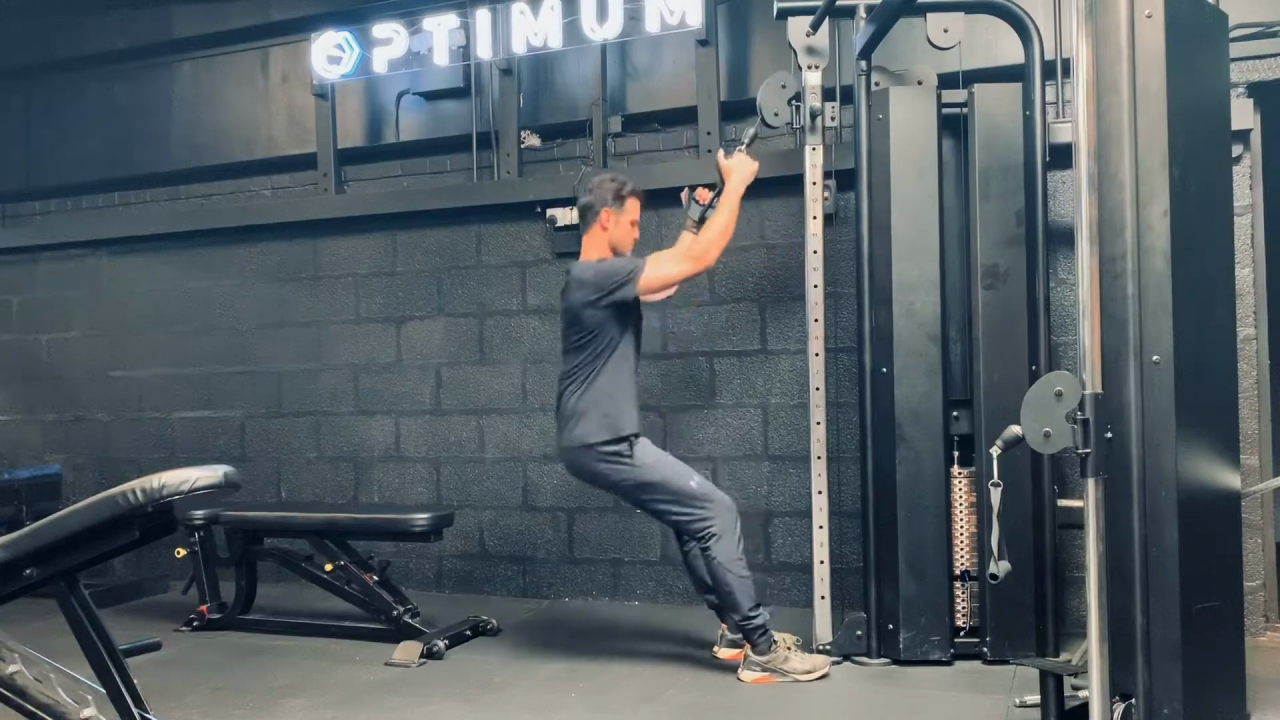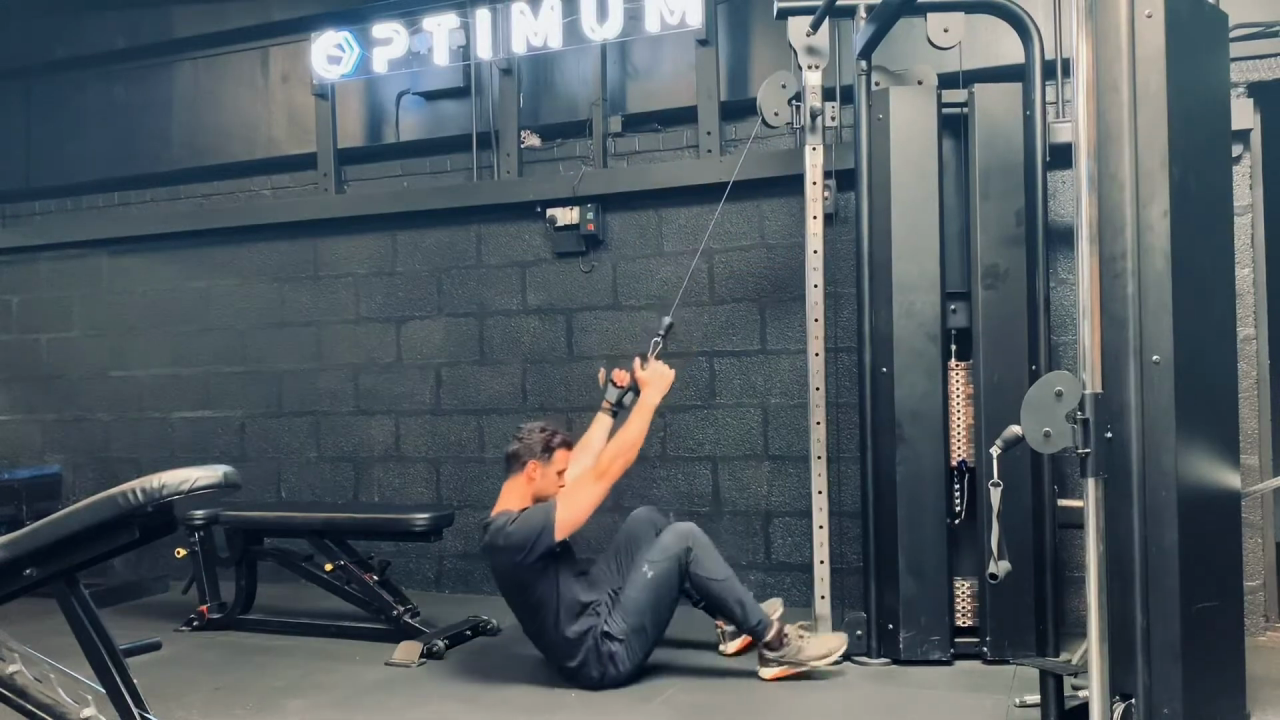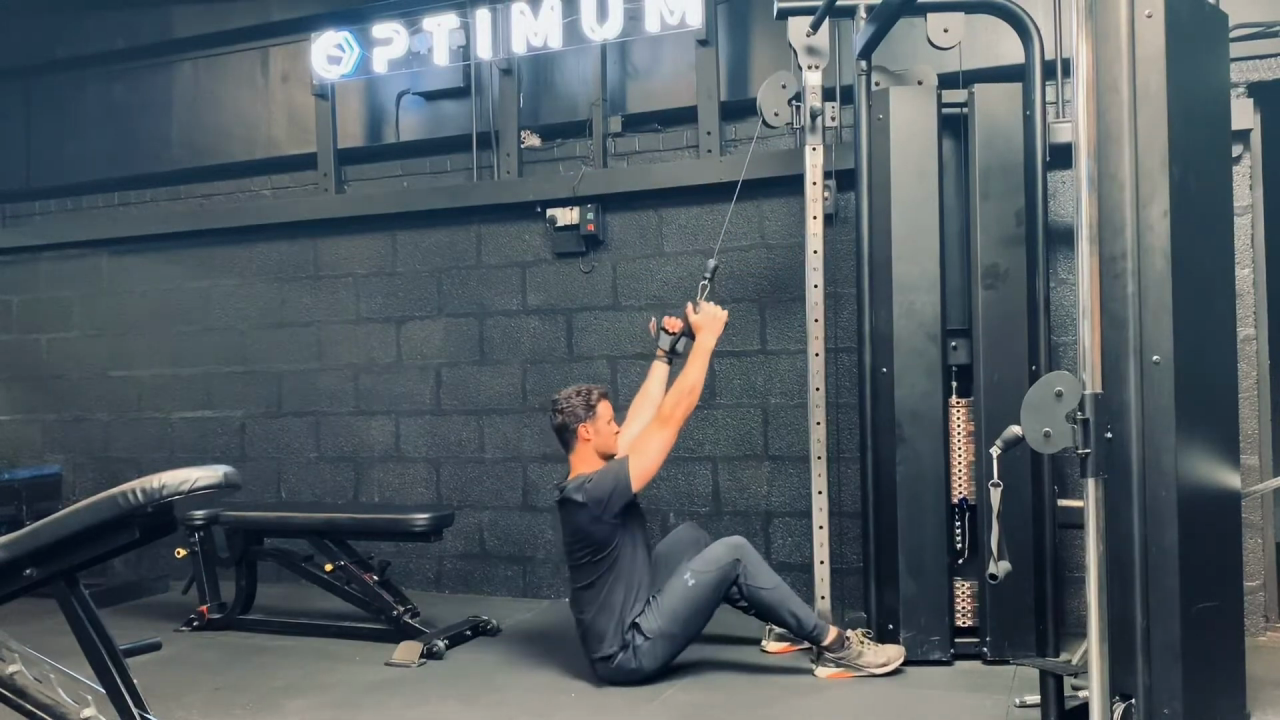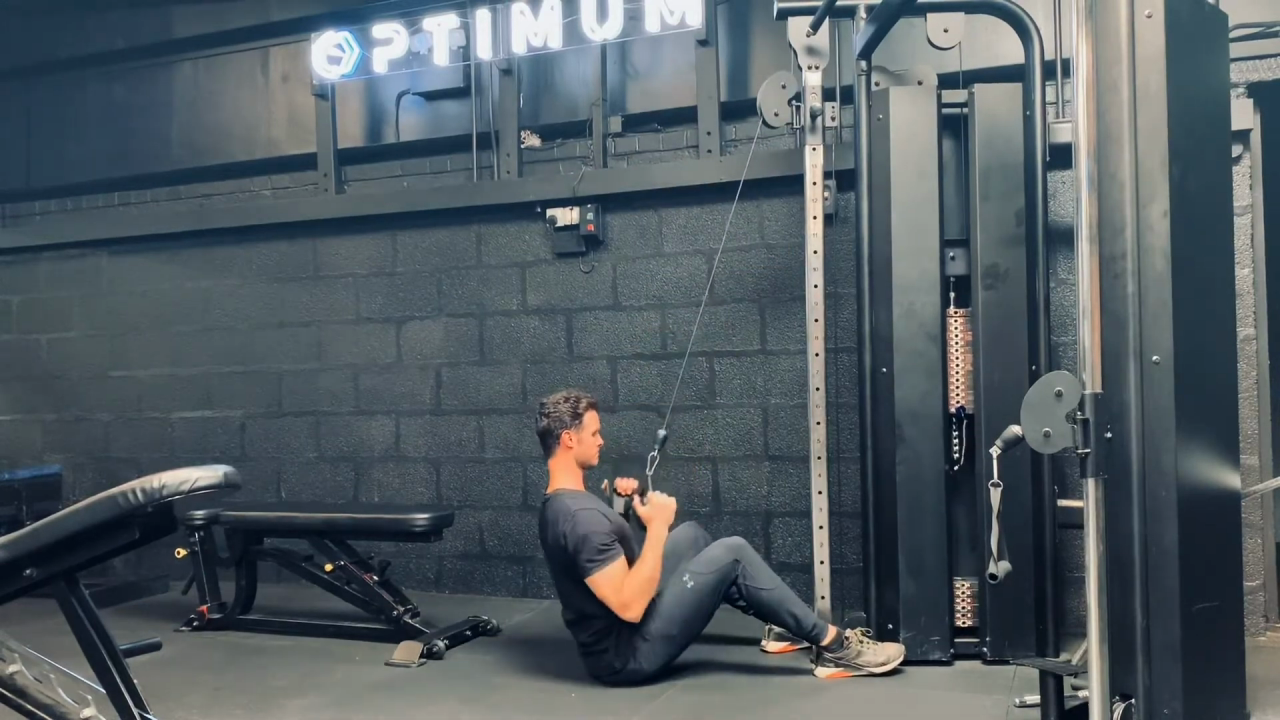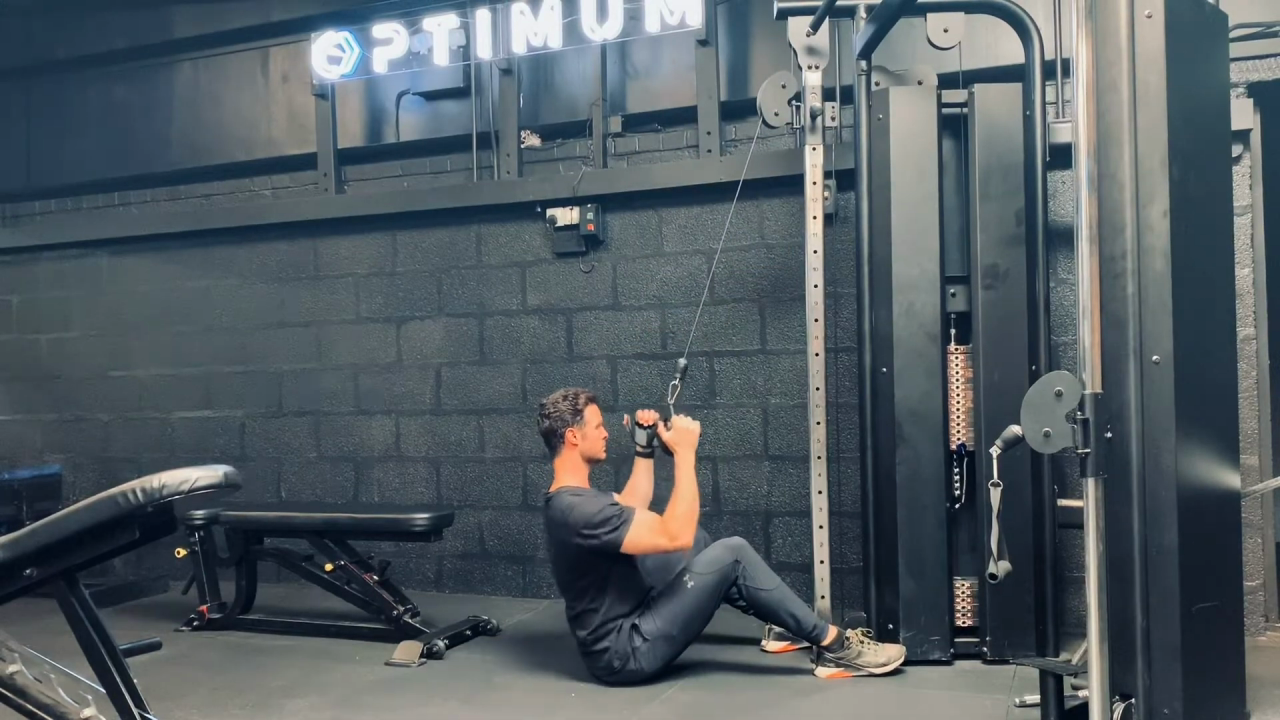
dt=1s
person 1, frame 1
left shoulder: (600, 277)
right shoulder: (595, 276)
left elbow: (668, 278)
right elbow: (698, 260)
left wrist: (694, 219)
right wrist: (735, 183)
left hip: (603, 438)
right hip: (603, 441)
left knee: (694, 518)
right knee: (715, 514)
left ankle: (735, 630)
right ankle: (762, 650)
person 1, frame 2
left shoulder: (517, 516)
right shoulder: (516, 534)
left elbow: (584, 465)
right elbow: (604, 474)
left wrist: (611, 404)
right wrist: (651, 394)
right hip: (604, 655)
left knee: (647, 520)
right knee: (684, 537)
left ankle: (734, 620)
right ankle: (775, 644)
person 1, frame 3
left shoulder: (586, 484)
right shoulder: (596, 492)
left elbow: (642, 418)
right elbow: (671, 417)
left wrist: (664, 352)
right wrist: (705, 337)
left hip: (625, 628)
right hip: (630, 652)
left knee: (690, 538)
right knee: (732, 552)
left ankle: (784, 626)
right ankle: (835, 647)
person 1, frame 4
left shoulder: (561, 504)
right shoulder: (578, 516)
right elbow: (630, 607)
left wrist: (623, 510)
right wrist: (657, 526)
left hip: (615, 635)
right hip: (626, 653)
left knee: (691, 535)
right knee: (731, 553)
left ankle: (782, 625)
right ankle: (833, 647)
person 1, frame 5
left shoulder: (569, 498)
right shoulder: (581, 510)
left elbow: (632, 510)
right elbow: (676, 537)
left wrist: (644, 448)
right wrist: (684, 453)
left hip: (623, 621)
right hip: (626, 652)
left knee: (697, 539)
right knee: (732, 553)
left ankle: (784, 625)
right ankle: (834, 646)
